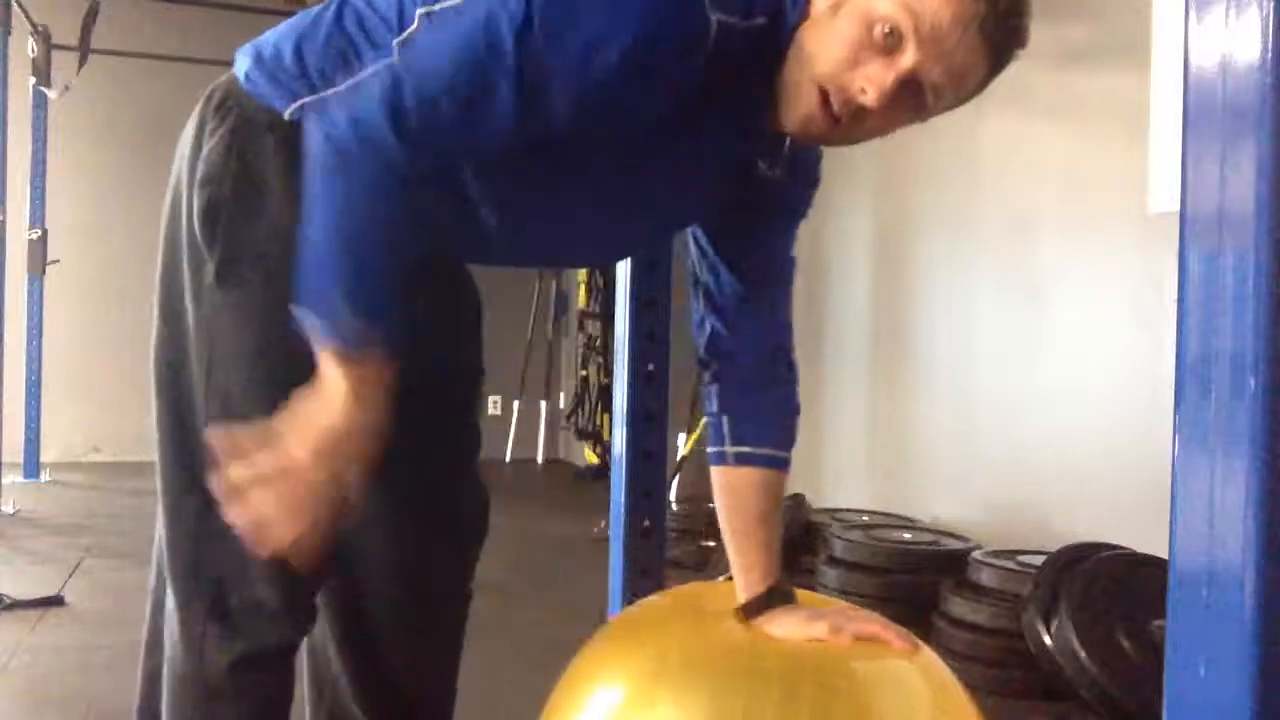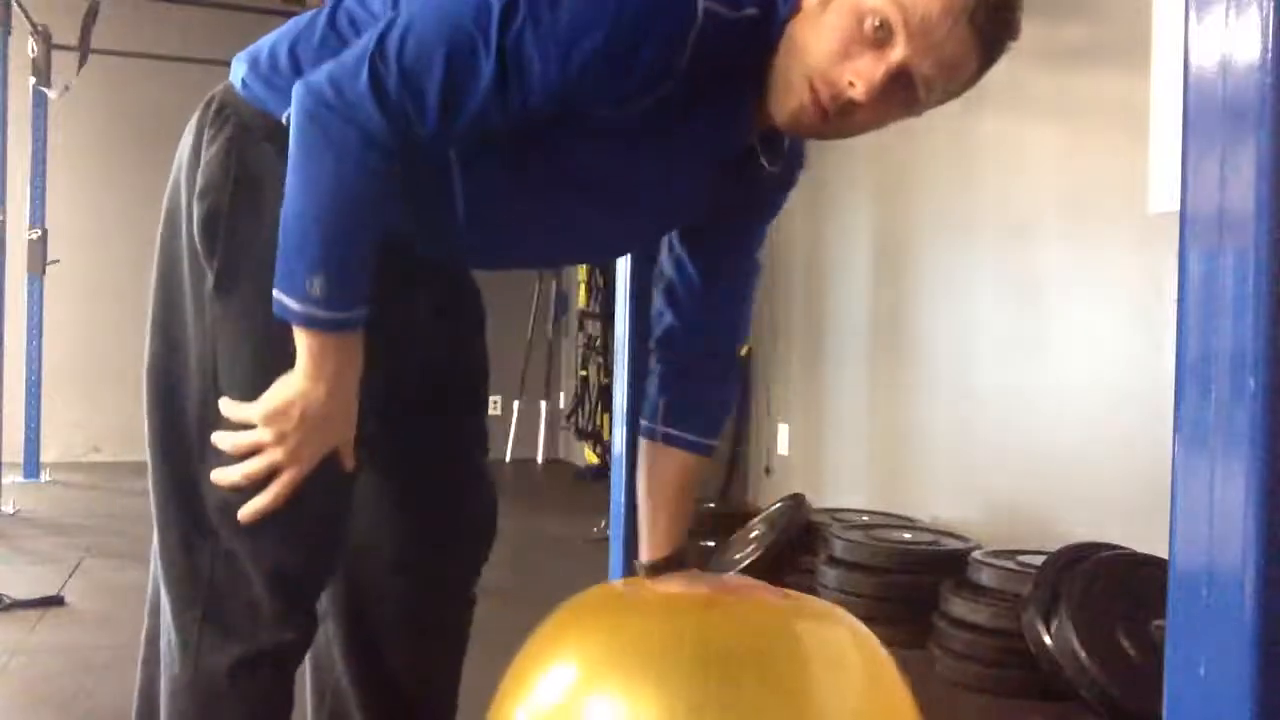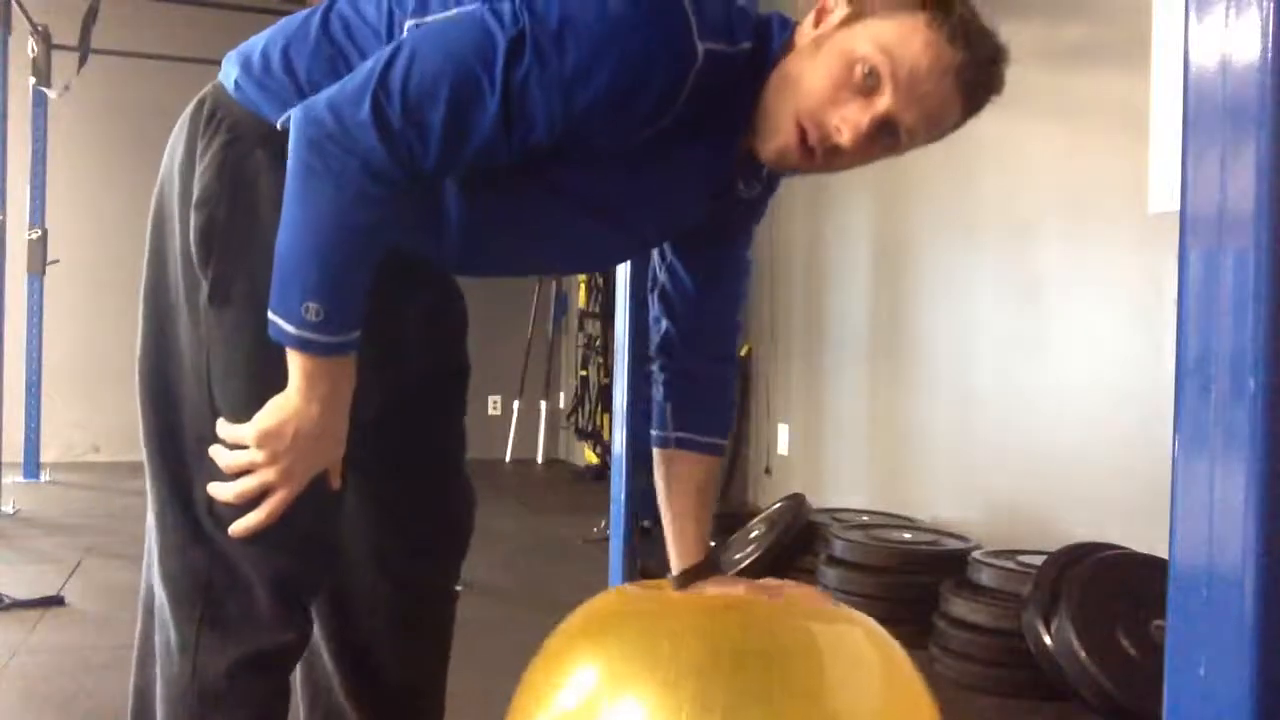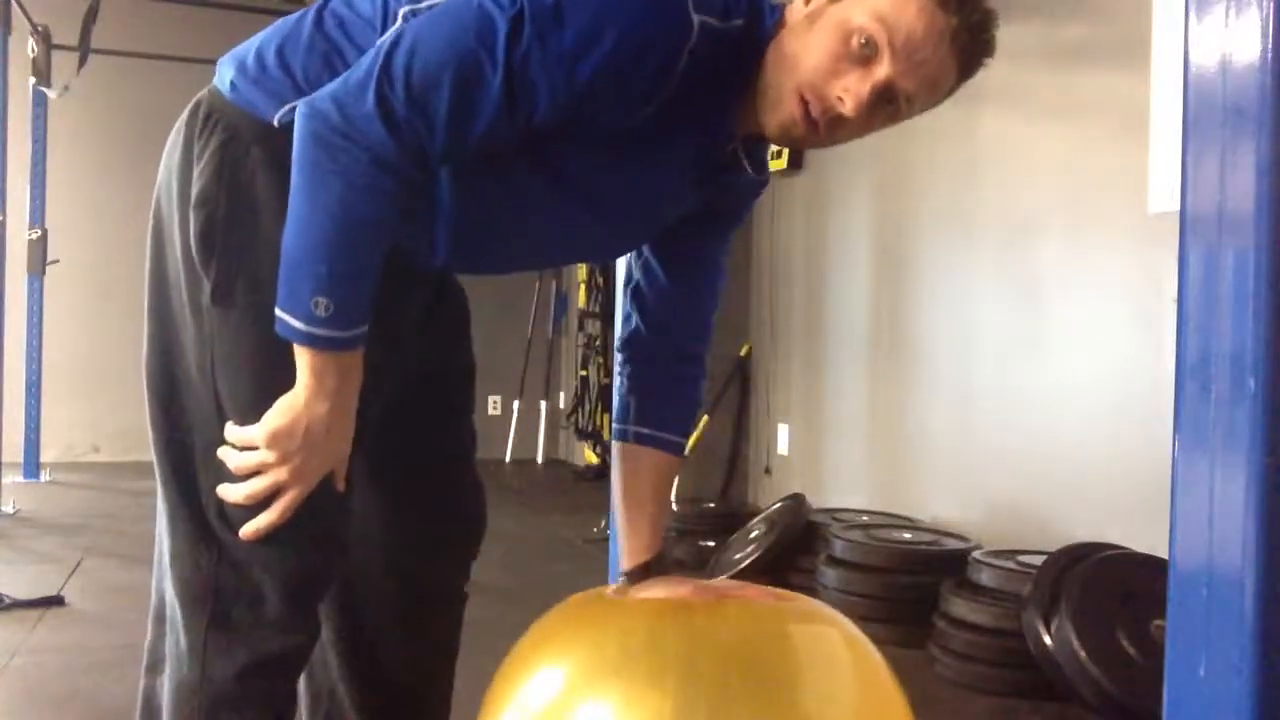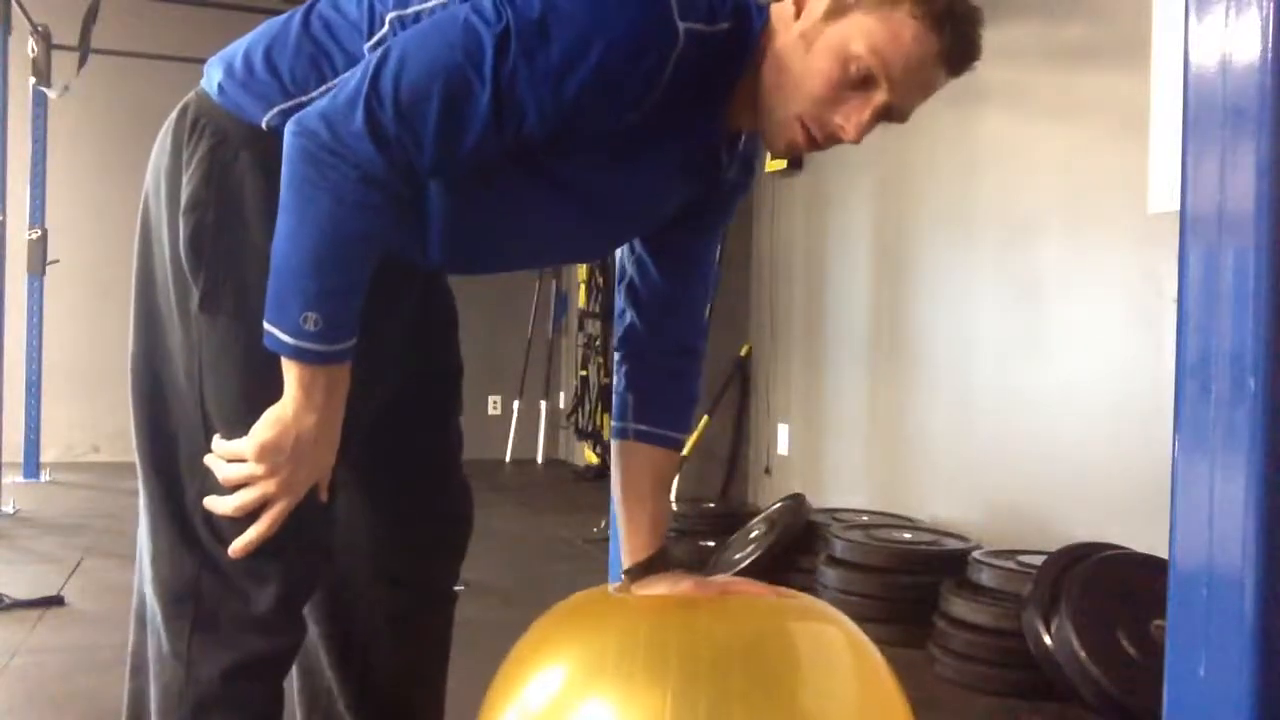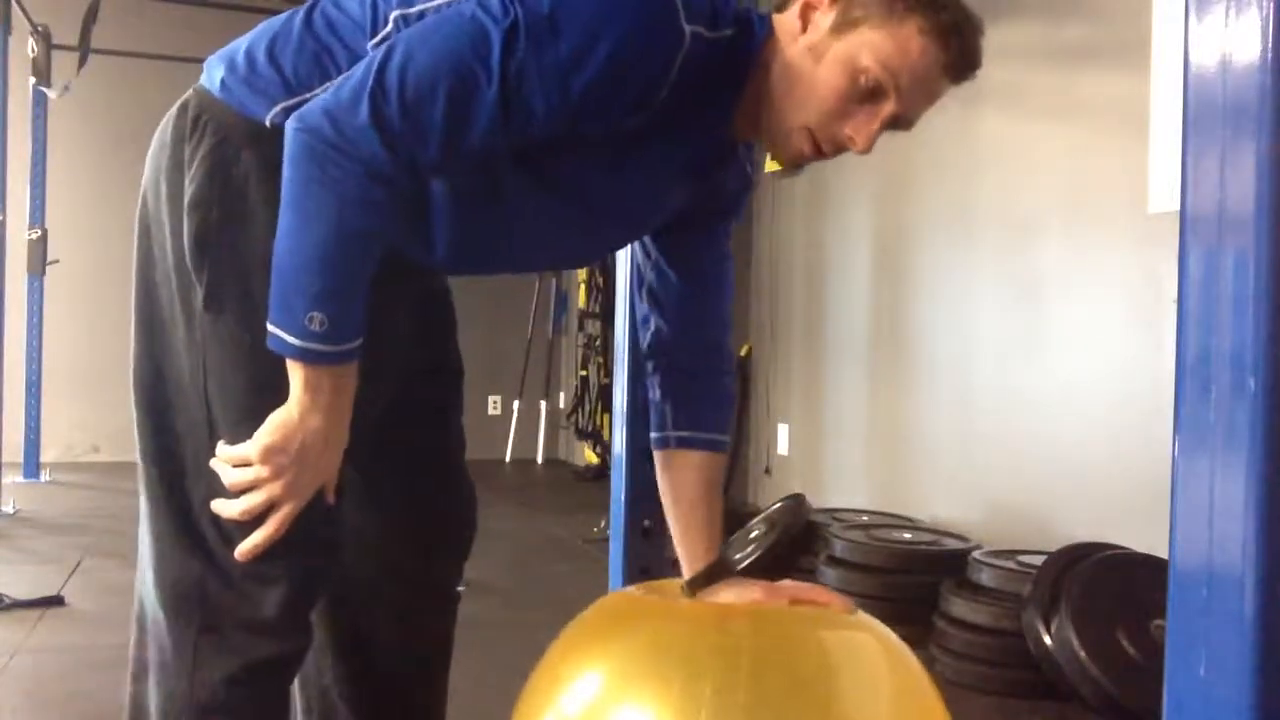
dt=0.3s
person 1, frame 1
left shoulder: (776, 167)
left elbow: (746, 358)
right elbow: (374, 131)
left wrist: (761, 598)
right wrist: (351, 395)
left hip: (410, 234)
right hip: (282, 156)
left knee: (418, 544)
right knee: (254, 561)
person 1, frame 2
left shoulder: (762, 159)
left elbow: (697, 348)
right elbow: (348, 104)
left wrist: (659, 568)
right wrist: (328, 372)
left hip: (408, 241)
right hip: (279, 159)
left knee: (429, 544)
right knee: (258, 565)
person 1, frame 3
left shoulder: (738, 176)
left elbow: (694, 356)
right elbow: (349, 136)
left wrist: (692, 578)
right wrist: (318, 394)
left hip: (392, 244)
right hip: (267, 161)
left knee: (409, 544)
right knee: (249, 560)
person 1, frame 4
left shoulder: (730, 165)
left elbow: (664, 348)
right elbow: (353, 125)
left wrist: (641, 571)
right wrist: (327, 390)
left hip: (393, 245)
right hip: (264, 163)
left knee: (419, 544)
right knee: (258, 562)
person 1, frame 5
left shoulder: (720, 158)
left elbow: (661, 341)
right elbow: (342, 143)
left wrist: (647, 566)
right wrist: (313, 404)
left hip: (384, 244)
right hip: (253, 166)
left knee: (408, 544)
right knee: (241, 563)
person 1, frame 6
left shoulder: (717, 164)
left elbow: (687, 352)
right elbow: (344, 138)
left wrist: (706, 576)
right wrist: (320, 406)
left hip: (383, 243)
right hip: (249, 165)
left knee: (411, 547)
right knee: (249, 571)
